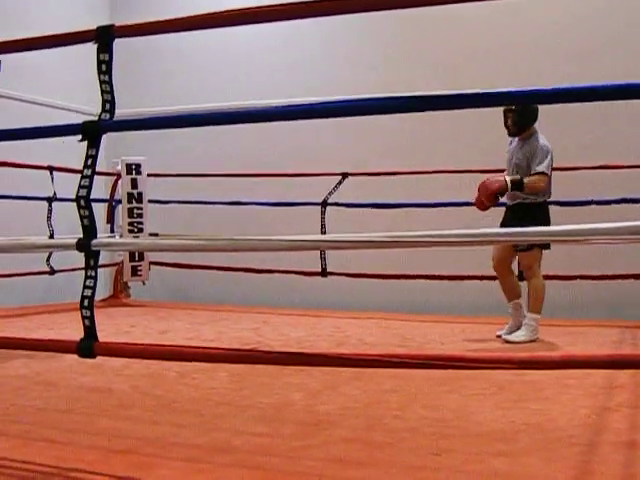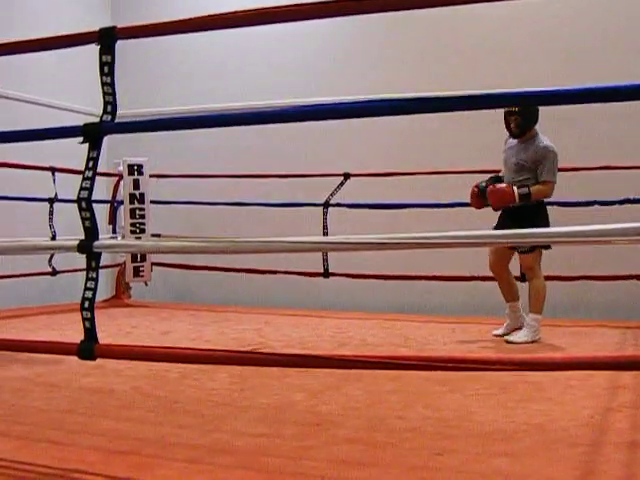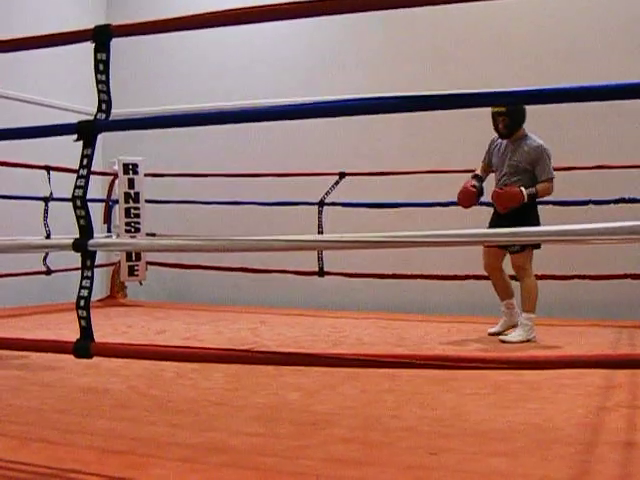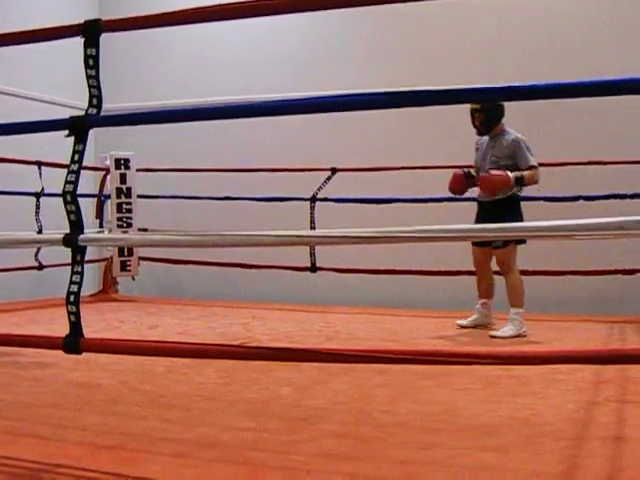
dt=0.2s
person 1, frame 1
left shoulder: (540, 146)
right shoulder: (514, 142)
left elbow: (539, 182)
left wrist: (508, 184)
right wrist: (498, 185)
left hip: (532, 212)
right hip: (513, 210)
left knee: (530, 269)
right knee: (499, 264)
left ankle: (531, 327)
right ankle: (518, 317)
person 1, frame 2
left shoulder: (545, 149)
right shoulder: (510, 141)
left elbow: (547, 189)
left wrist: (517, 195)
right wrist: (492, 181)
left hip: (530, 214)
right hip: (508, 212)
left knee: (531, 269)
right knee: (497, 265)
left ankle: (533, 327)
right ankle: (515, 318)
person 1, frame 3
left shoulder: (537, 148)
right shoulder: (496, 143)
left elbow: (548, 186)
right elbow: (484, 169)
left wrist: (526, 194)
right wrist: (475, 181)
left hip: (522, 214)
right hip: (500, 212)
left knee: (522, 268)
right knee: (490, 265)
left ankle: (527, 326)
right ankle: (510, 315)
person 1, frame 4
left shoulder: (515, 141)
right shoulder: (481, 142)
left elbow: (534, 175)
left wrist: (510, 178)
right wrist: (467, 178)
left hip: (505, 208)
right hip: (484, 207)
left knee: (506, 264)
right knee: (480, 263)
left ankle: (517, 322)
right ankle: (484, 314)
